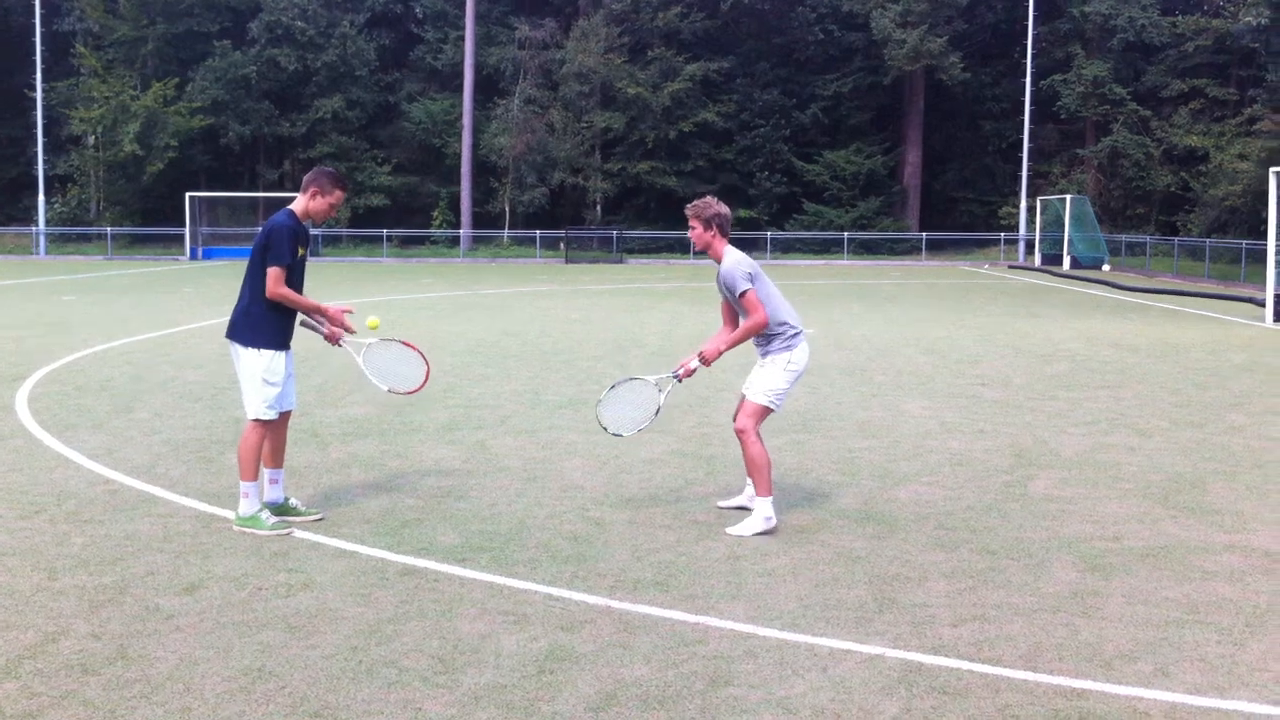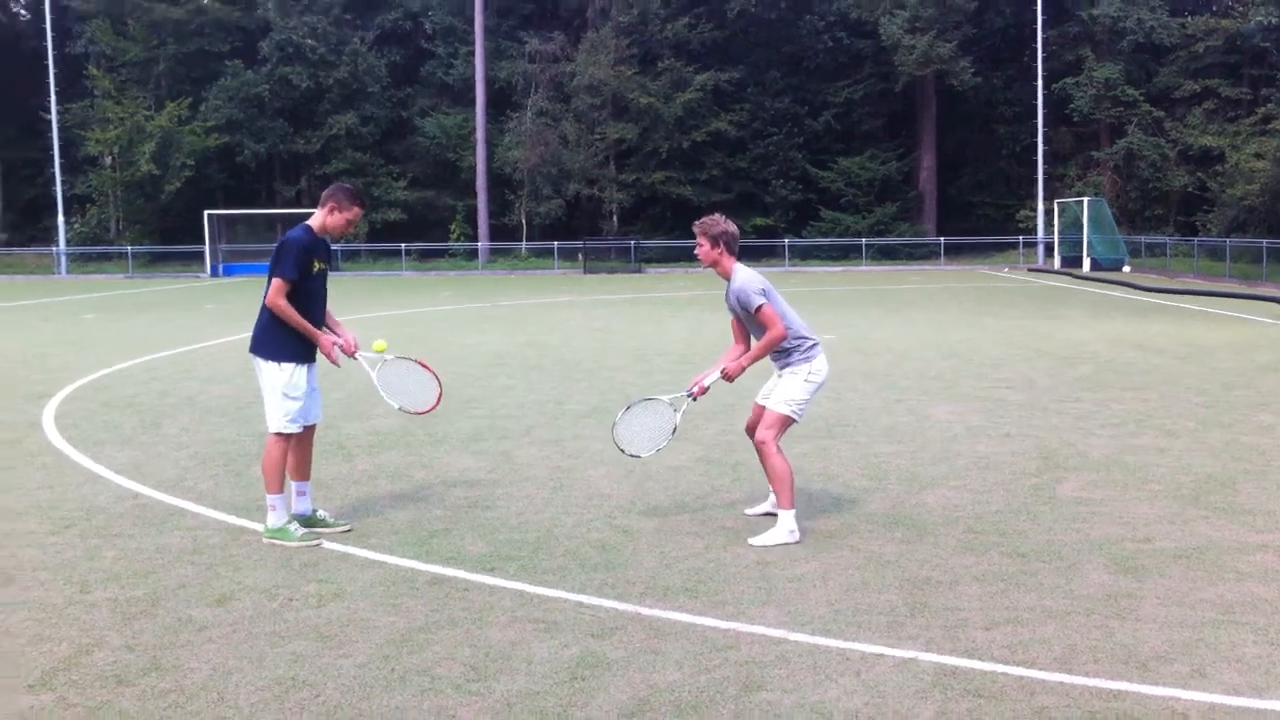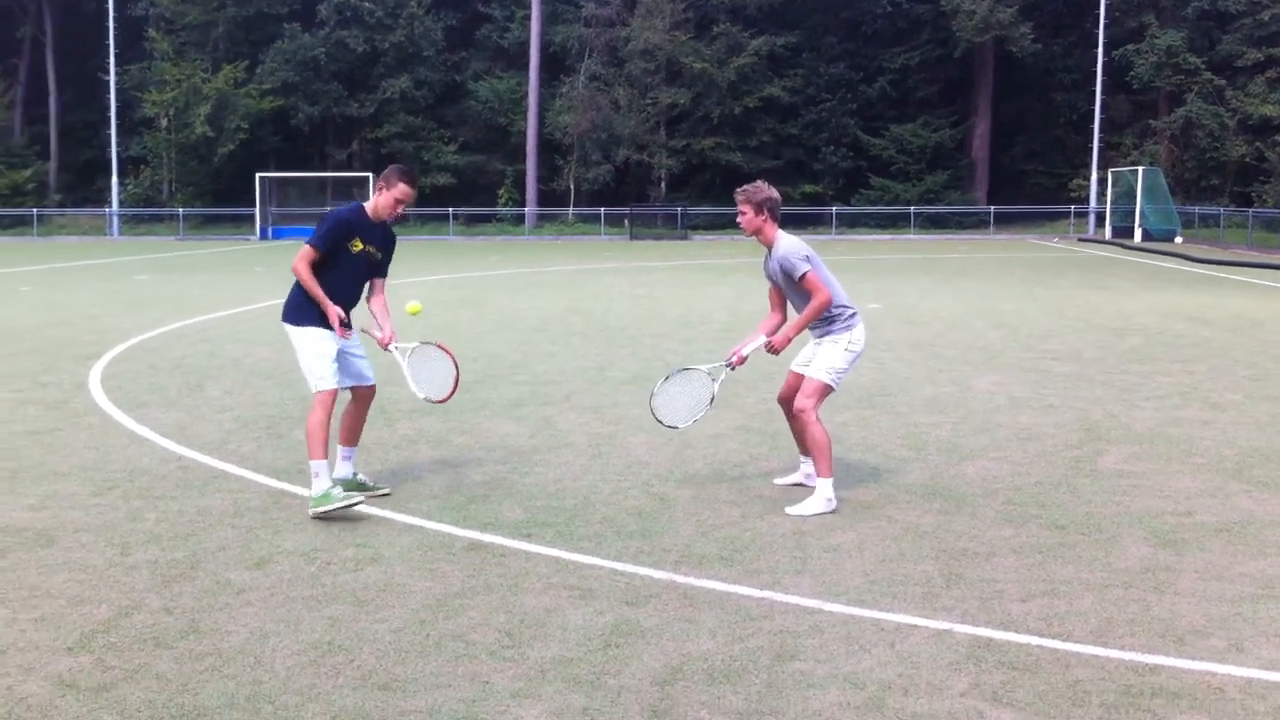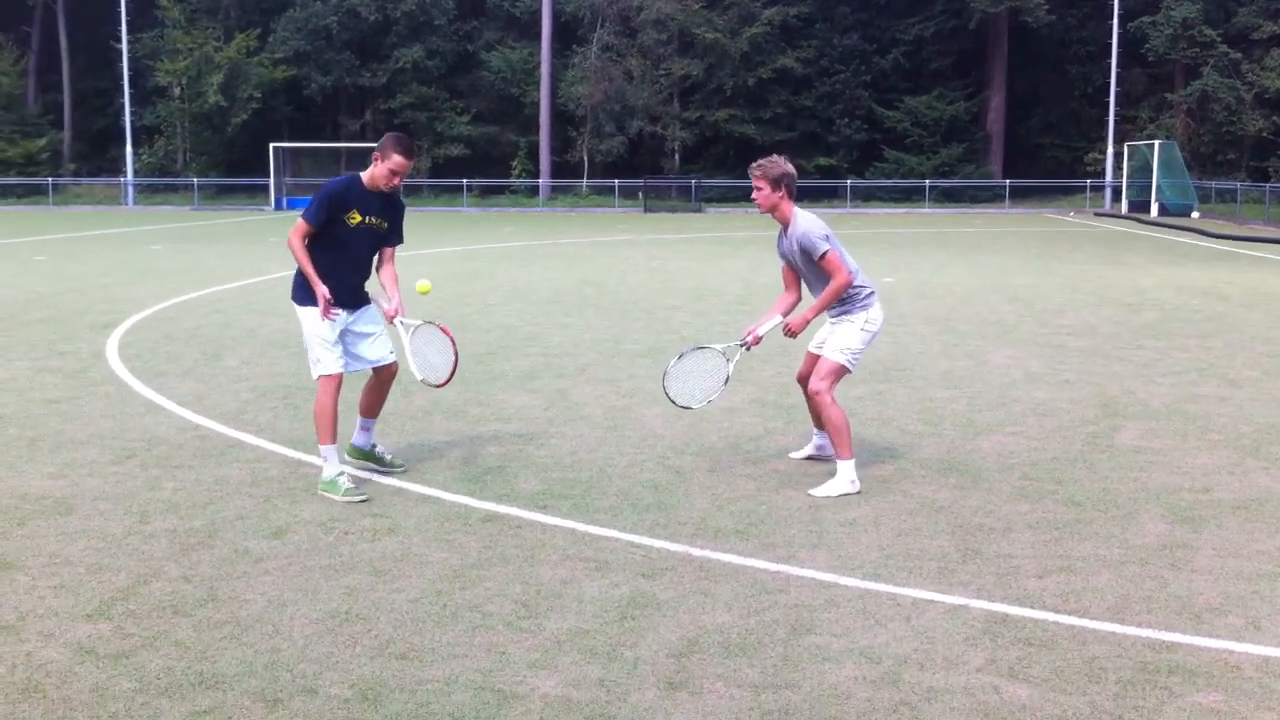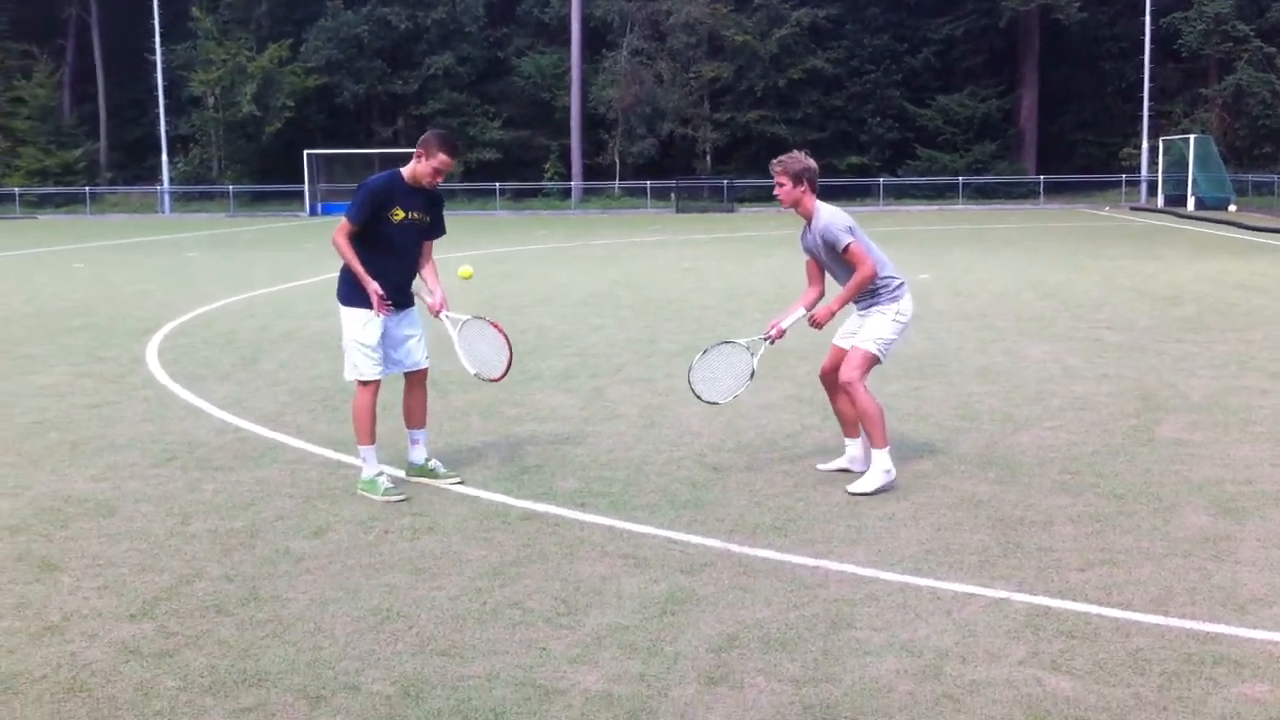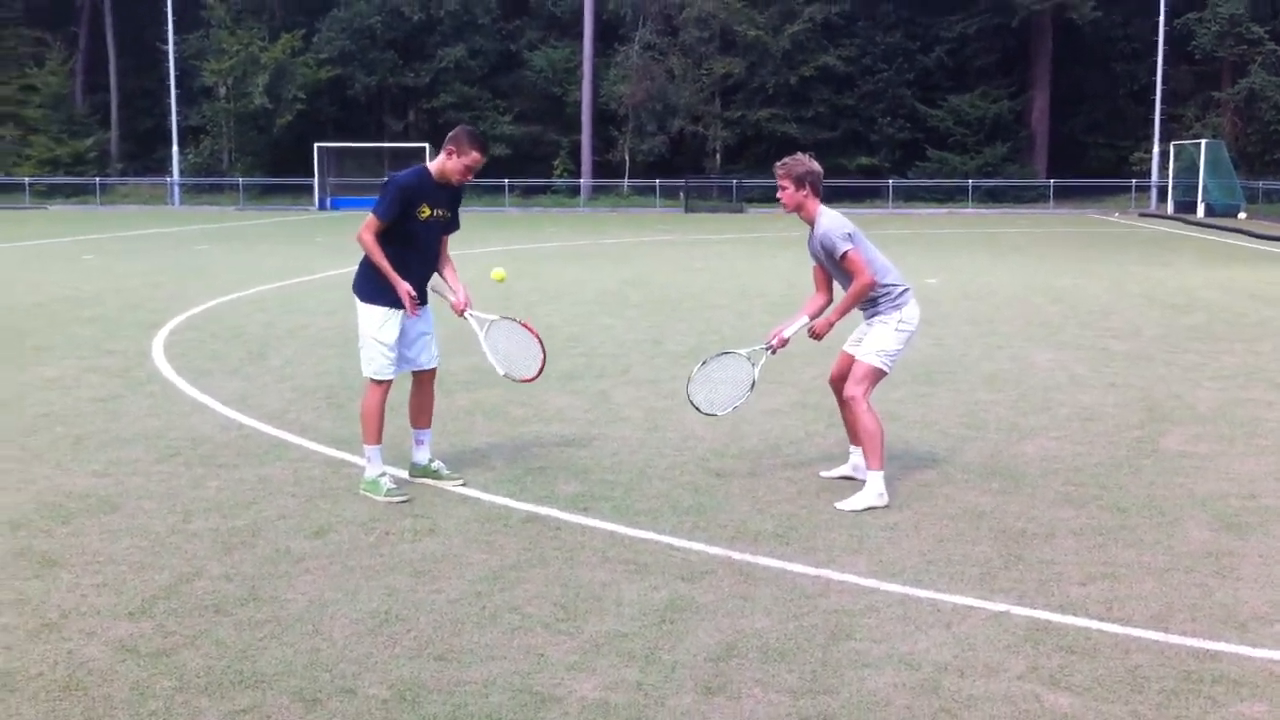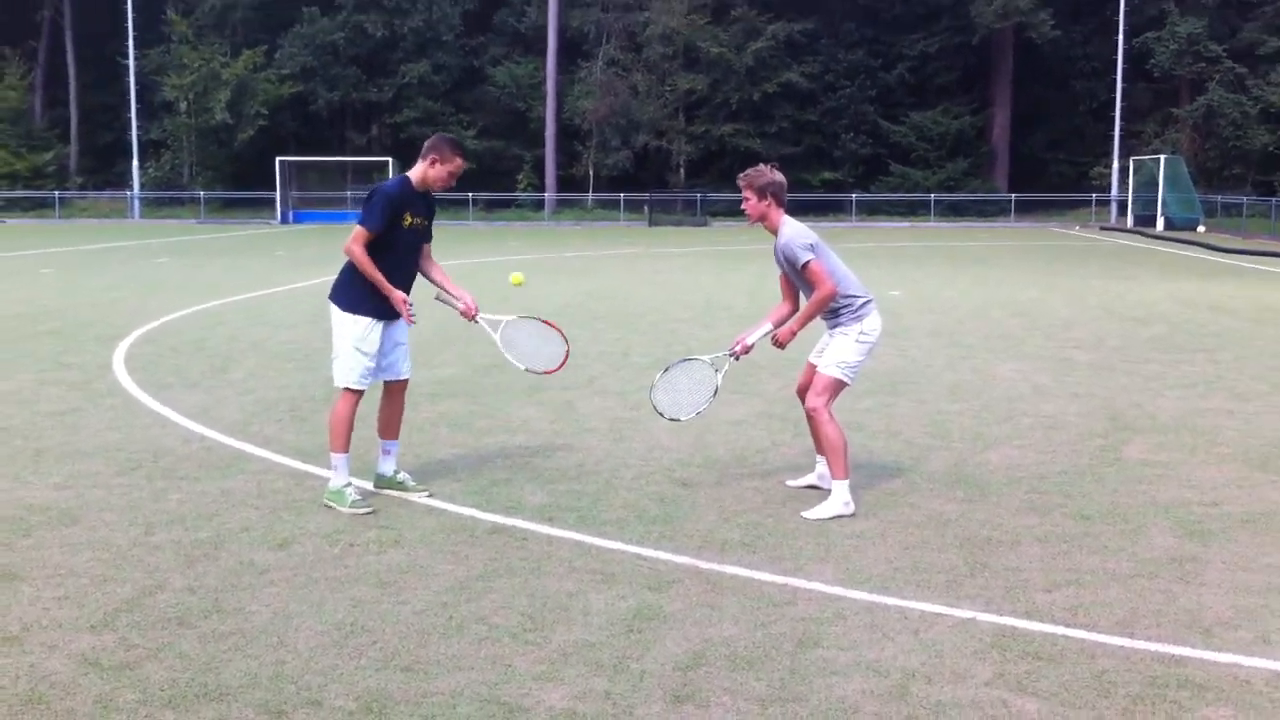
dt=0.4s
person 1, frame 1
left shoulder: (299, 230)
right shoulder: (282, 227)
right elbow: (275, 290)
left wrist: (324, 320)
right wrist: (325, 312)
left hip: (275, 339)
right hip: (256, 338)
left knee: (281, 416)
right knee: (261, 418)
left ankle: (274, 498)
right ankle: (247, 510)
person 1, frame 2
left shoulder: (323, 247)
right shoulder: (296, 242)
right elbow: (275, 300)
left wrist: (342, 333)
right wrist: (318, 337)
left hip: (301, 354)
right hip: (279, 353)
left knee: (306, 429)
right knee: (283, 432)
left ankle: (303, 511)
right ankle: (276, 522)
person 1, frame 3
left shoulder: (387, 239)
right shoulder: (341, 219)
left elbow: (376, 291)
right elbow: (300, 264)
left wrist: (386, 327)
right wrist: (328, 306)
left hip: (339, 323)
right hip: (308, 319)
left knee: (365, 389)
right knee: (326, 392)
left ankle: (345, 473)
right ankle: (321, 487)
person 1, frame 4
left shoulder: (393, 206)
right shoulder: (336, 191)
left elbow: (385, 261)
right elbow: (296, 237)
left wrist: (394, 298)
right wrist: (317, 285)
left hip: (358, 301)
right hip: (317, 299)
left knee: (387, 366)
right knee: (331, 377)
left ankle: (362, 442)
right ankle: (330, 472)
person 1, frame 5
left shoulder: (432, 200)
right shoulder: (377, 188)
left elbow: (425, 256)
right elbow: (340, 237)
left wrist: (436, 291)
right wrist: (367, 282)
left hip: (402, 301)
right hip: (362, 299)
left knee: (417, 373)
right knee: (368, 382)
left ankle: (418, 458)
right ankle: (369, 472)
person 1, frame 6
left shoulder: (451, 194)
right shoulder: (405, 184)
right elbow: (365, 235)
left wrist: (458, 289)
right wrist: (397, 282)
left hip: (415, 298)
right hip: (380, 296)
left knee: (426, 372)
right knee: (380, 380)
left ankle: (421, 460)
right ankle: (373, 472)
person 1, frame 7
left shoulder: (426, 204)
right shoulder: (389, 194)
left elbow: (425, 260)
right elbow: (353, 247)
left wrist: (460, 296)
right wrist: (391, 291)
left hip: (389, 311)
right hip: (357, 306)
left knee: (397, 383)
right knee: (352, 390)
left ankle: (387, 470)
right ankle: (338, 484)
person 2, frame 1
left shoulder: (732, 267)
right shoulder: (724, 270)
left elbow: (759, 319)
right elbow: (730, 327)
left wrist: (719, 349)
right wrist: (695, 359)
left hip: (786, 351)
right hip: (774, 352)
left knee: (745, 426)
right knee: (743, 420)
left ankle: (764, 511)
right ankle: (753, 492)
person 2, frame 2
left shoulder: (744, 283)
right shoulder: (732, 289)
left elbow: (778, 331)
right elbow: (741, 345)
left wrist: (742, 365)
right wrist: (708, 376)
left hip: (804, 364)
right hip: (789, 365)
left knee: (766, 438)
right knee: (754, 429)
left ankle: (787, 525)
right ankle: (780, 499)
person 2, frame 3
left shoulder: (787, 250)
right shoulder: (770, 259)
left elbow: (823, 298)
right elbow: (778, 313)
left wrist: (787, 336)
right wrist: (747, 345)
left hip: (842, 333)
right hip: (823, 335)
left knee: (805, 406)
right knee: (787, 398)
left ankle: (824, 493)
right ankle: (810, 468)
person 2, frame 4
left shoulder: (806, 230)
right shoulder: (784, 239)
left elbow: (843, 278)
right elbow: (792, 293)
left wrist: (805, 318)
right wrist: (762, 325)
left hip: (859, 312)
right hip: (839, 314)
left knee: (819, 388)
right knee: (805, 379)
left ankle: (847, 475)
right ankle: (822, 442)
person 2, frame 5
left shoulder: (829, 222)
right shoulder: (808, 233)
left elbow: (868, 269)
right elbow: (815, 288)
left wrist: (832, 308)
right wrist: (785, 319)
left hip: (890, 303)
right hip: (867, 307)
left knee: (852, 377)
right knee: (829, 374)
left ankle: (881, 465)
right ankle: (855, 453)
person 2, frame 6
left shoulder: (828, 228)
right shoulder: (815, 235)
left elbow: (865, 279)
right elbow: (823, 295)
left wrist: (830, 320)
right wrist: (786, 328)
left hip: (894, 312)
right hip: (878, 314)
left knee: (855, 393)
right knee: (839, 380)
left ankle: (875, 487)
right ankle: (858, 461)
person 2, frame 7
left shoulder: (791, 238)
right shoulder: (782, 242)
left elbow: (827, 289)
right elbow: (789, 304)
left wrist: (792, 329)
right wrist: (751, 335)
left hip: (856, 323)
right hip: (843, 323)
left knee: (817, 404)
right knee: (806, 391)
left ankle: (842, 496)
right ankle: (824, 471)
